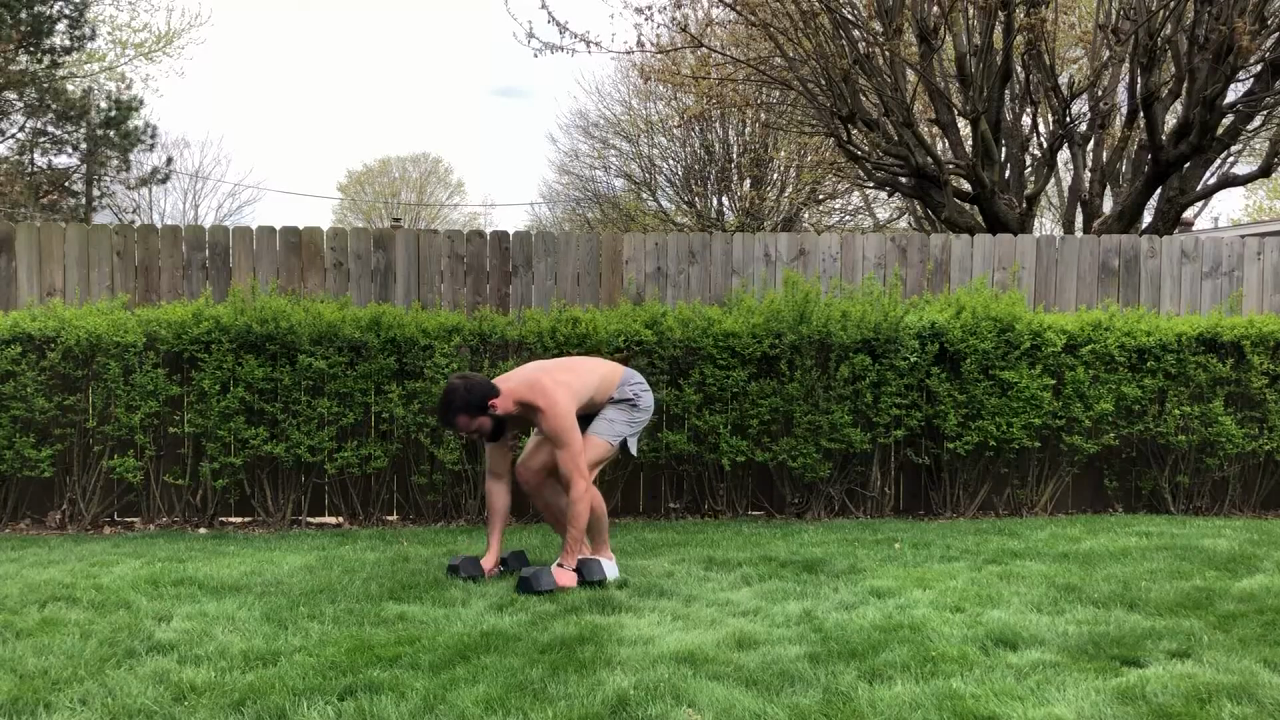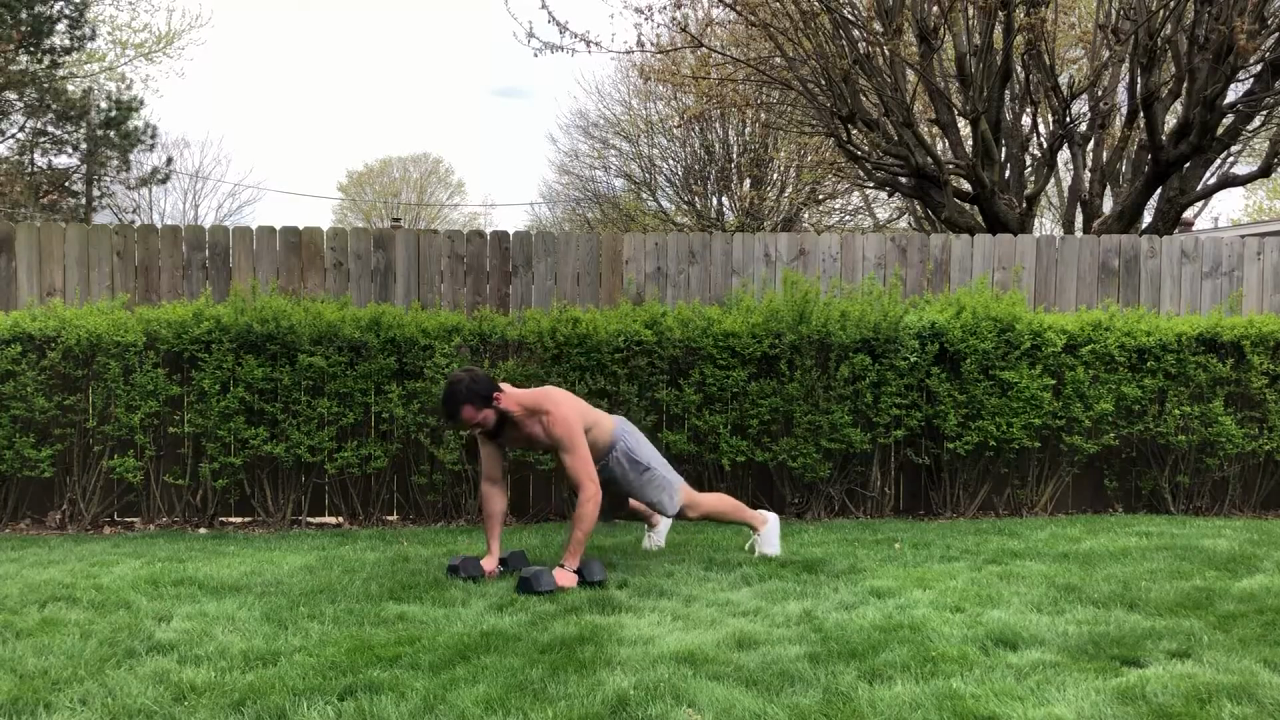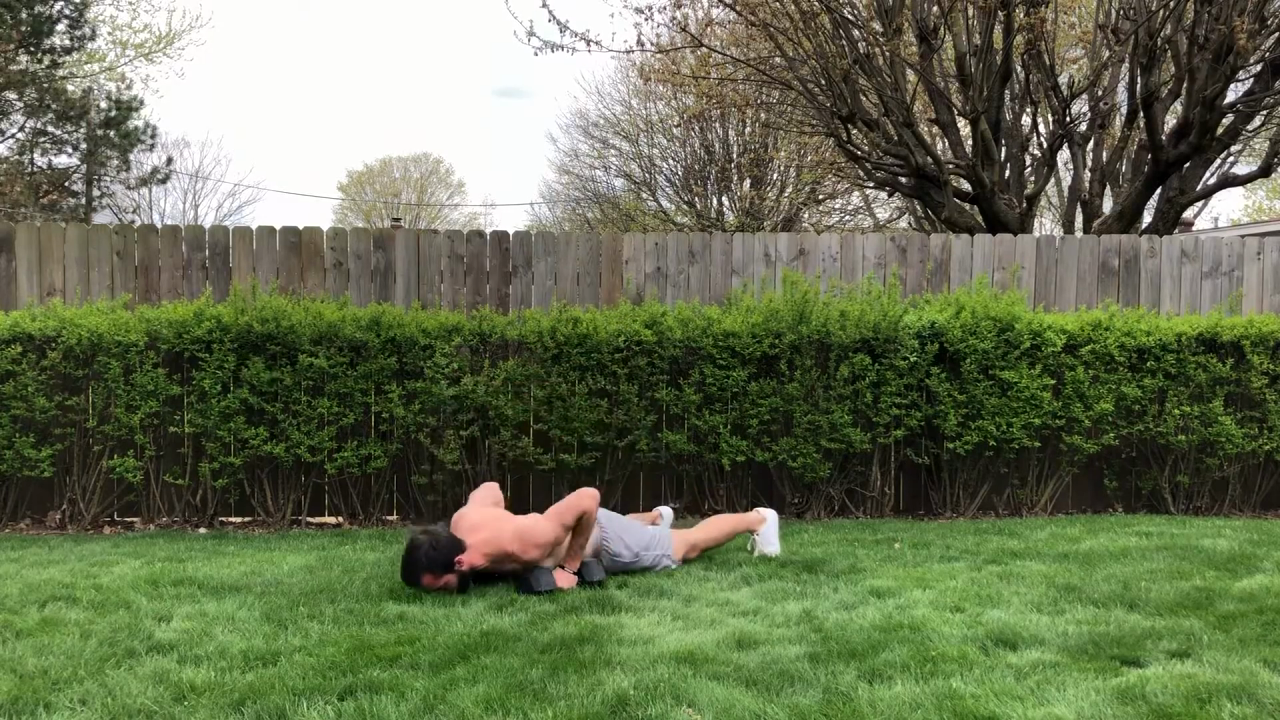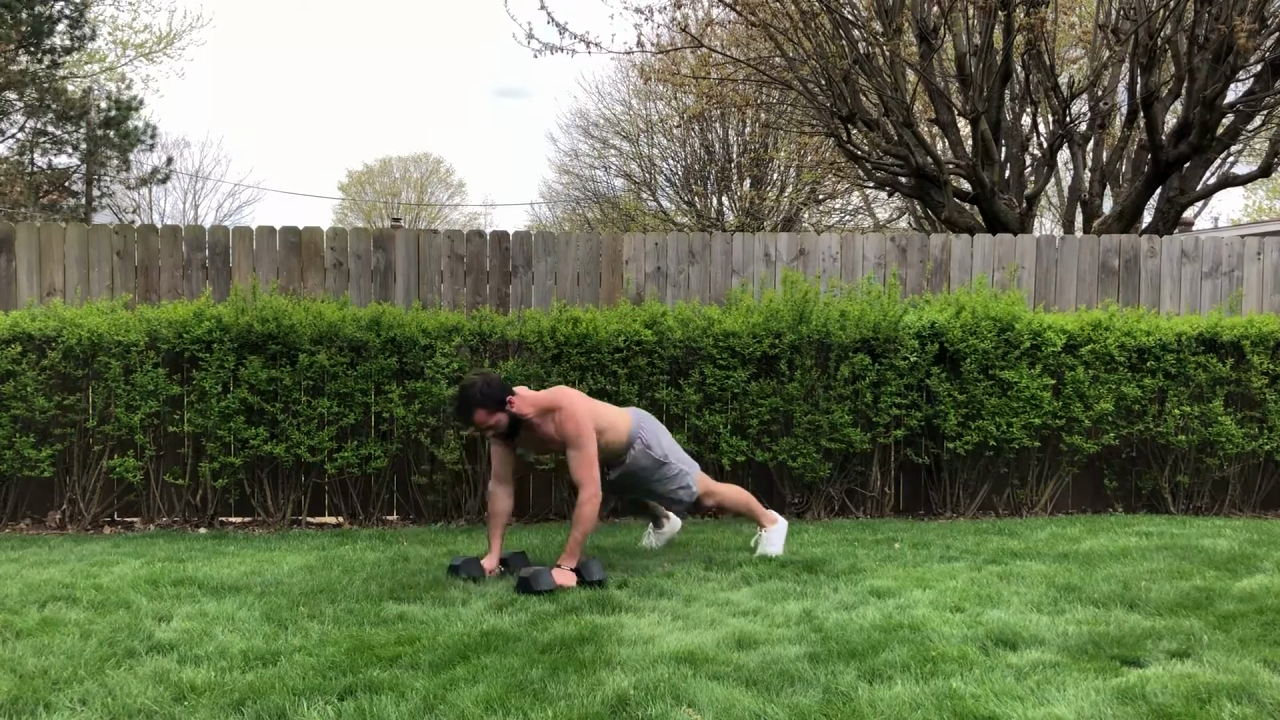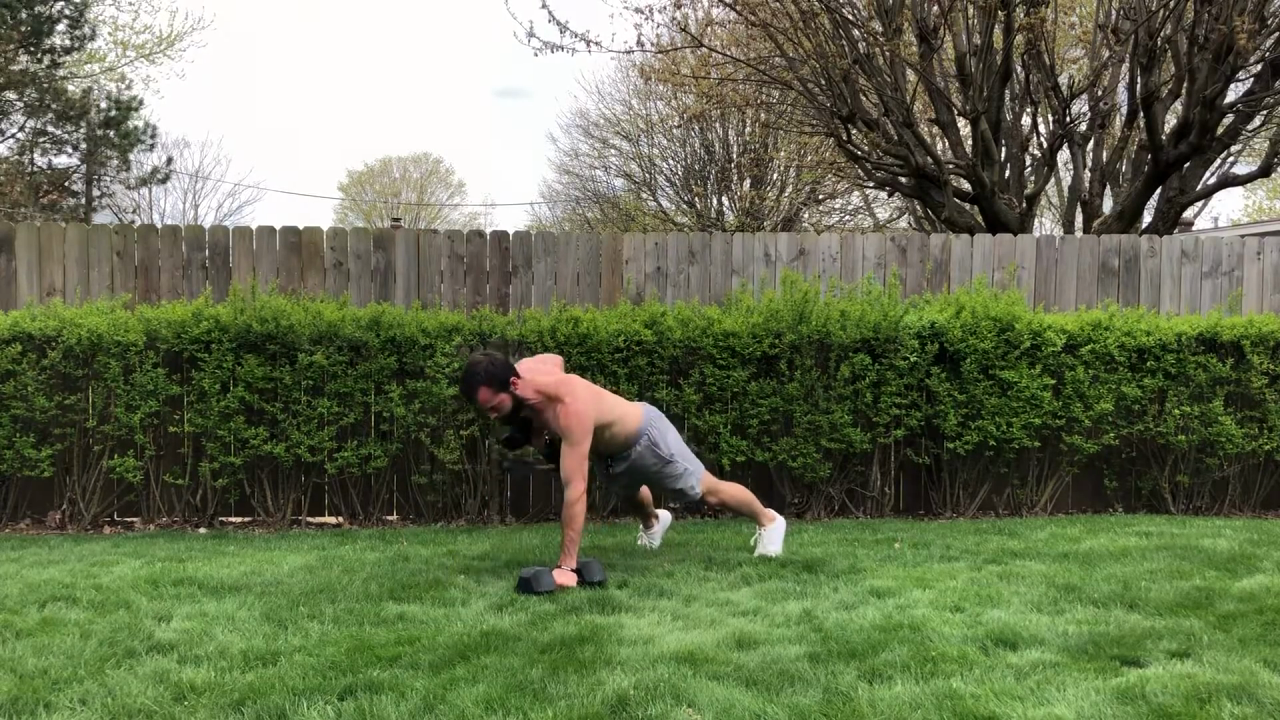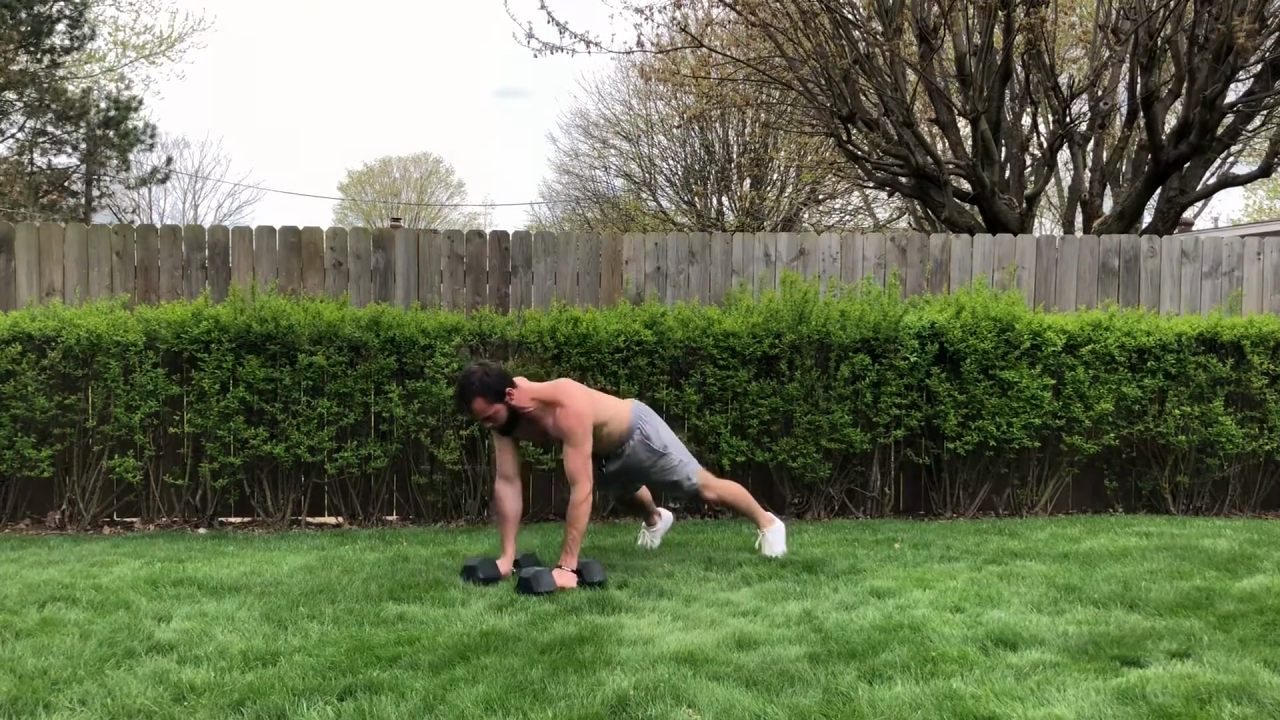
dt=0.7s
person 1, frame 1
left shoulder: (548, 405)
right shoulder: (492, 399)
left elbow: (579, 485)
right elbow: (497, 479)
left wrist: (566, 565)
right wrist: (493, 552)
left hip: (628, 393)
right hip: (587, 396)
left knee: (577, 472)
right knee: (527, 473)
left ankle: (603, 556)
right ankle: (582, 551)
person 1, frame 2
left shoulder: (554, 414)
right shoulder: (491, 413)
left elbow: (590, 491)
right elbow: (492, 484)
left wrist: (569, 566)
right wrist: (493, 553)
left hip: (620, 447)
right hip: (594, 454)
left knee: (690, 507)
left ankle: (761, 521)
right ankle: (654, 518)
person 1, frame 3
left shoulder: (519, 547)
right shoulder: (460, 526)
left elbow: (589, 497)
right elbow: (490, 487)
left wrist: (569, 566)
left hip: (603, 545)
right hip: (578, 529)
left knee: (689, 545)
left ankle: (757, 519)
right ankle: (655, 517)
person 1, frame 4
left shoulder: (566, 412)
right shoulder: (505, 416)
left elbow: (591, 493)
right elbow: (500, 484)
left wrist: (567, 564)
right wrist: (494, 552)
left hip: (640, 439)
right hip: (608, 451)
left knee: (707, 494)
right knee: (639, 497)
left ankle: (769, 522)
right ankle: (664, 521)
person 1, frame 5
left shoulder: (571, 404)
right shoulder: (520, 370)
left elbow: (575, 490)
right elbow: (556, 358)
left wrist: (566, 566)
right wrist: (536, 426)
left hip: (646, 437)
right hip: (606, 450)
left knee: (708, 492)
right knee: (631, 493)
left ankle: (768, 521)
right ankle: (653, 522)
person 1, frame 6
left shoulder: (568, 407)
right shoulder: (506, 413)
left elbow: (581, 489)
right elbow: (507, 484)
left wrist: (567, 565)
right wrist: (508, 555)
left hip: (637, 433)
right hip: (602, 453)
left knee: (704, 487)
right knee: (629, 492)
left ankle: (768, 522)
right ankle: (655, 520)
